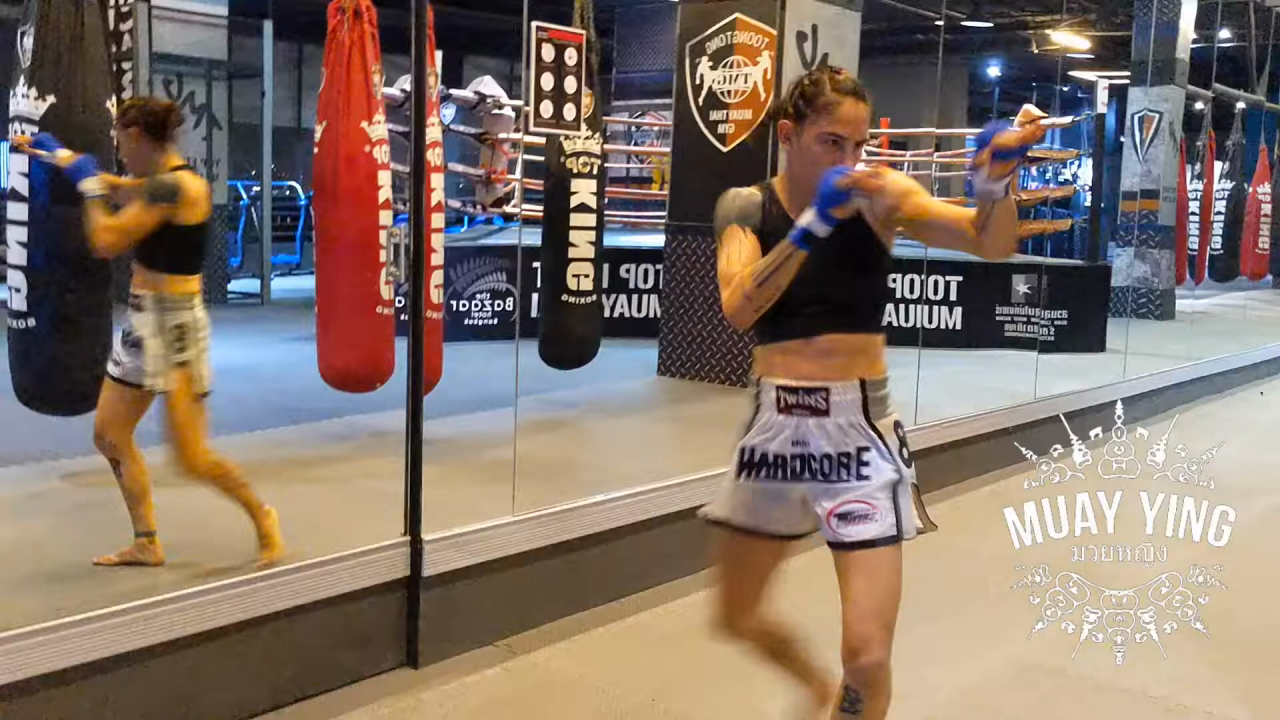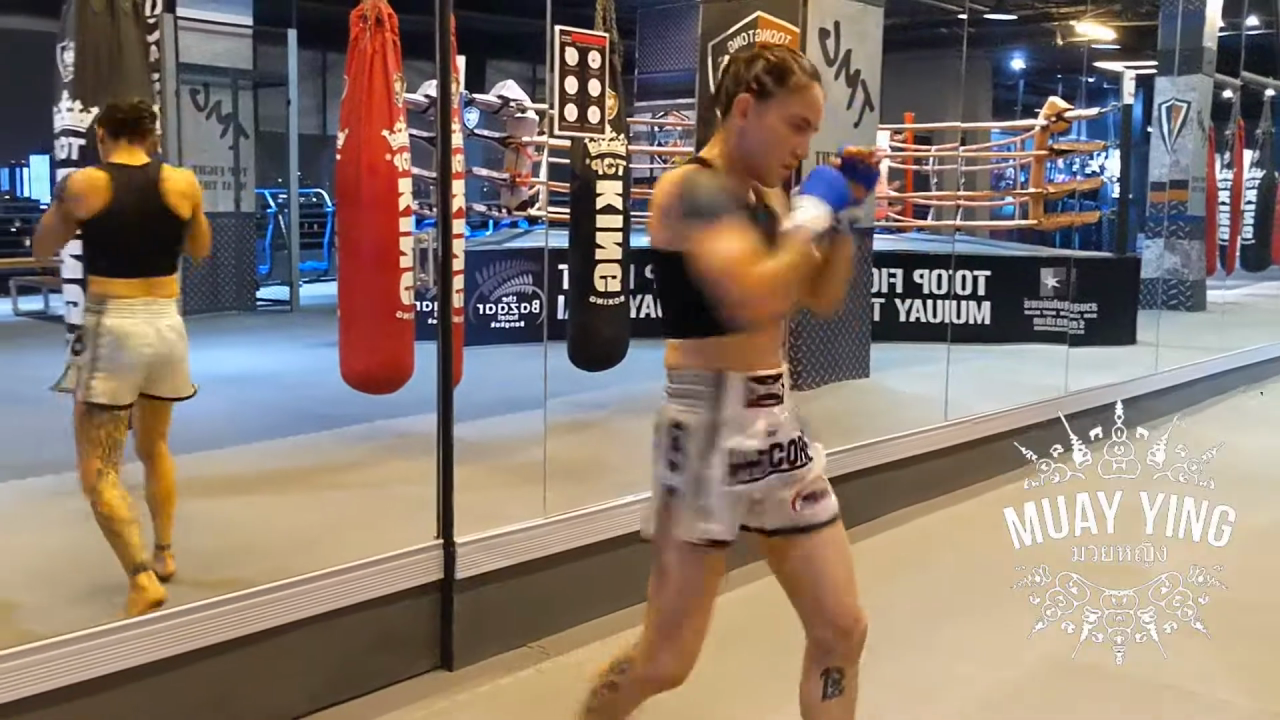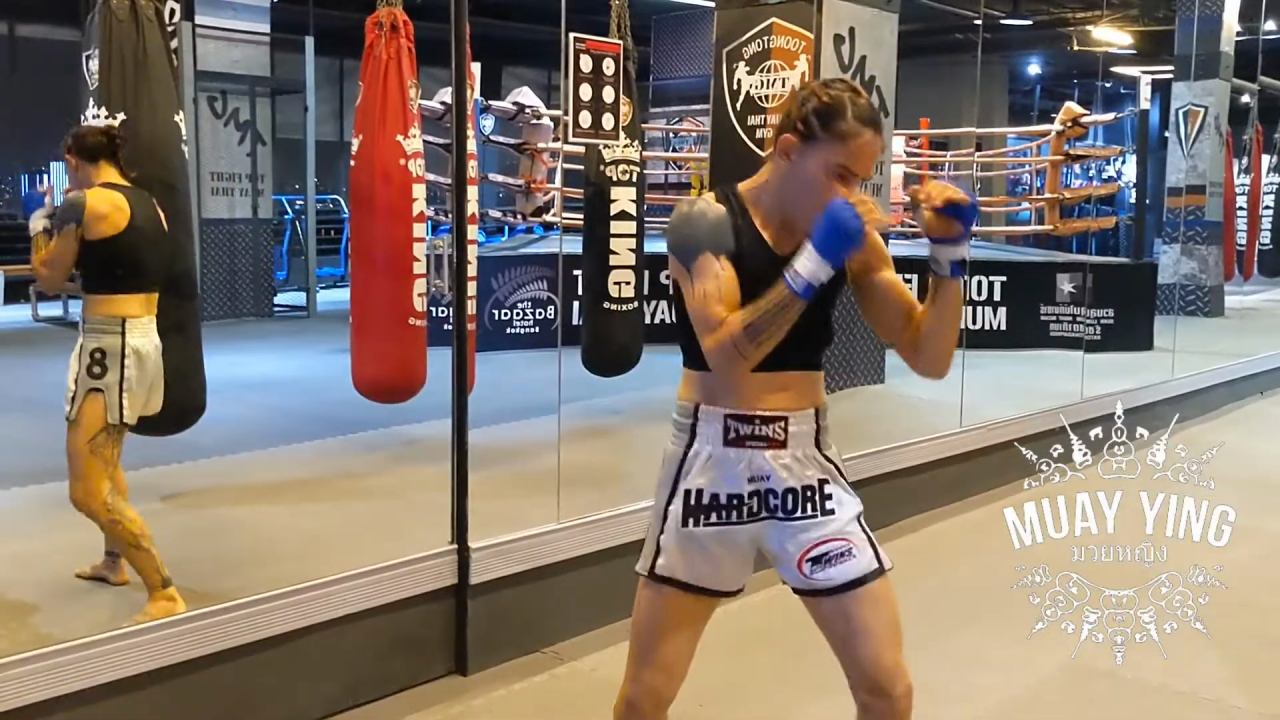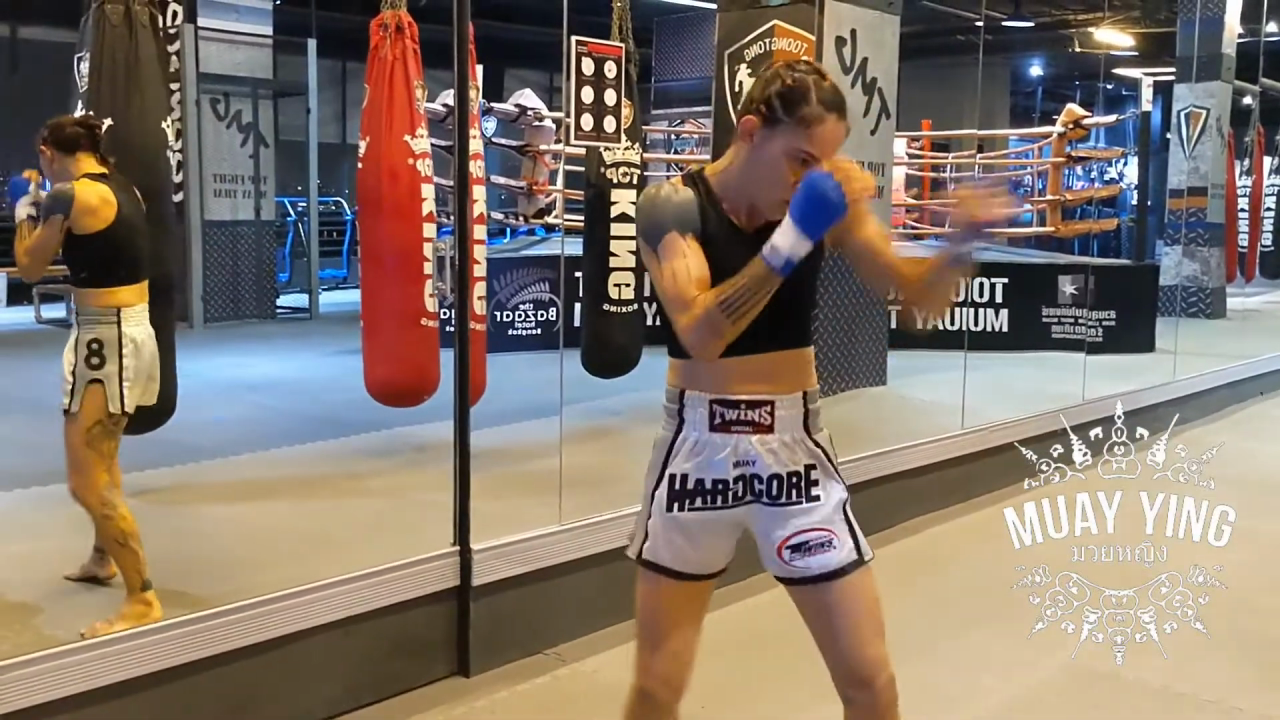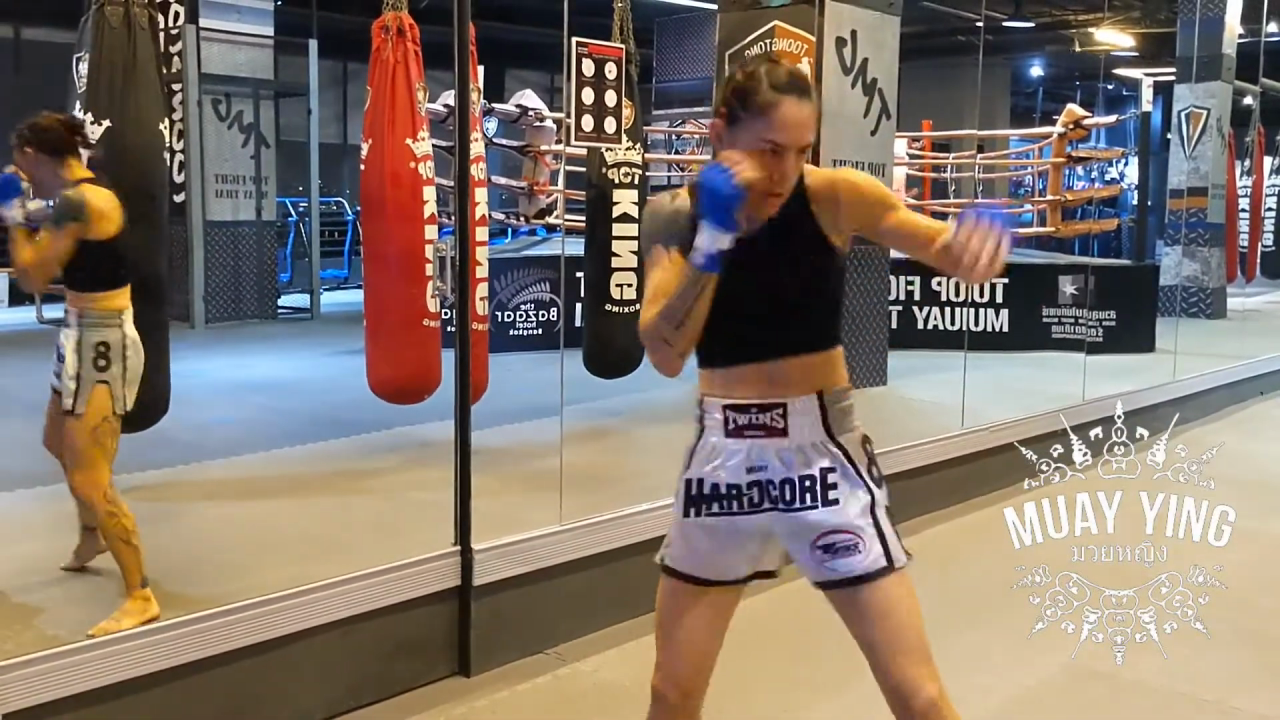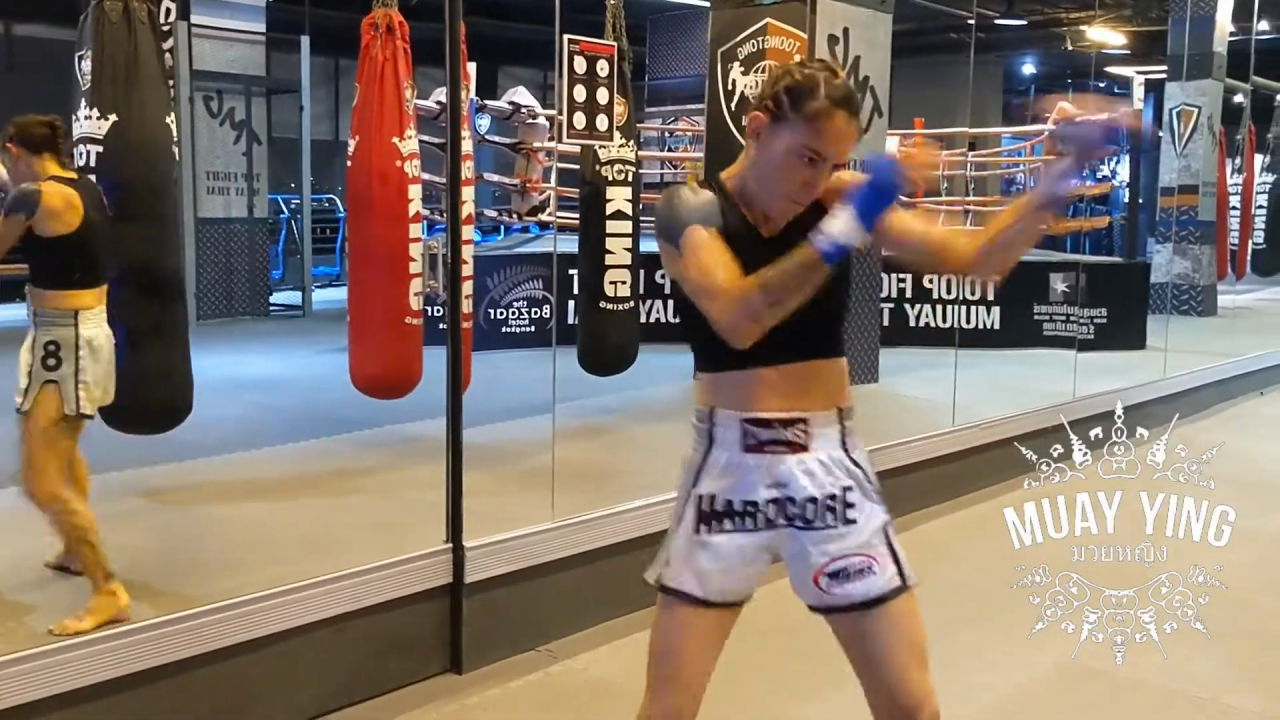
dt=0.7s
person 1, frame 1
left shoulder: (881, 197)
right shoulder: (744, 207)
left elbow: (990, 244)
right elbow: (740, 309)
left wrist: (995, 177)
right wrist: (814, 221)
left hip: (859, 434)
right hip: (774, 433)
left knee: (867, 654)
right knee: (735, 616)
person 1, frame 2
left shoulder: (763, 190)
right shoulder: (689, 189)
left elbow: (824, 299)
right elbow: (755, 307)
left wrist: (846, 203)
right wrist: (811, 211)
left hip: (774, 424)
right hip: (707, 430)
left knee: (842, 630)
right knee: (666, 660)
person 1, frame 3
left shoulder: (852, 234)
right shoulder: (703, 221)
left elbow: (931, 358)
right elbow: (726, 355)
left wrist: (950, 251)
right wrist: (814, 264)
left hip: (805, 468)
right hip: (710, 466)
person 1, frame 4
left shoulder: (824, 198)
right shoulder: (675, 205)
left elbow: (922, 301)
right elbow: (700, 334)
left wrist: (960, 247)
right wrist: (794, 237)
left hip: (796, 451)
right hip: (703, 453)
person 1, frame 5
left shoulder: (835, 196)
right shoulder: (676, 217)
left elbow: (956, 245)
right elbow: (665, 354)
left wrist: (984, 236)
right wrist: (712, 237)
left hip: (822, 454)
right hip: (725, 458)
person 1, frame 6
left shoulder: (844, 197)
right shoulder: (692, 210)
left elbow: (977, 257)
right elbow: (739, 322)
left wrist: (1058, 176)
right wrist: (848, 225)
left hip: (827, 470)
right hip: (730, 474)
person 2, frame 1
left shoulder: (175, 187)
right shoulder: (163, 179)
left elbow: (107, 243)
right elbow: (122, 190)
left wrist: (89, 184)
right wrist: (58, 154)
left hip: (175, 326)
right hip: (145, 321)
left knee: (192, 457)
right knee: (109, 434)
left ankle: (261, 516)
right ankle: (147, 542)
person 2, frame 2
left shoulder: (81, 184)
right shoulder: (181, 182)
left elbow: (44, 248)
right elbow: (200, 251)
left hip: (109, 331)
right hip: (164, 326)
left knee: (98, 471)
right knee: (153, 449)
left ankle: (142, 580)
right ankle: (163, 556)
person 2, frame 3
left shoulder: (84, 204)
right shoulder: (147, 204)
left elbow: (49, 279)
left wrist: (39, 222)
left hip: (110, 350)
right hip: (141, 341)
left knee: (89, 492)
right knee: (103, 466)
left ankle: (164, 595)
right ankle: (114, 561)
person 2, frame 4
left shoulder: (69, 195)
right shoulder: (122, 188)
left elbow: (30, 267)
left wrist: (25, 209)
left hip: (105, 339)
right hip: (129, 332)
left knee: (89, 482)
right knee: (99, 455)
left ankle: (142, 599)
right ankle: (102, 558)
person 2, frame 5
left shoulder: (75, 203)
right shoulder: (96, 190)
left hip: (100, 344)
right hip: (97, 334)
left knee: (89, 478)
right knee: (59, 442)
left ankle: (140, 597)
right ankle: (91, 538)
person 2, frame 6
right shoulder: (88, 189)
left hip: (62, 340)
right hip: (88, 332)
left knee: (43, 483)
right knee: (64, 451)
left ankle: (108, 592)
right ankle: (75, 551)
